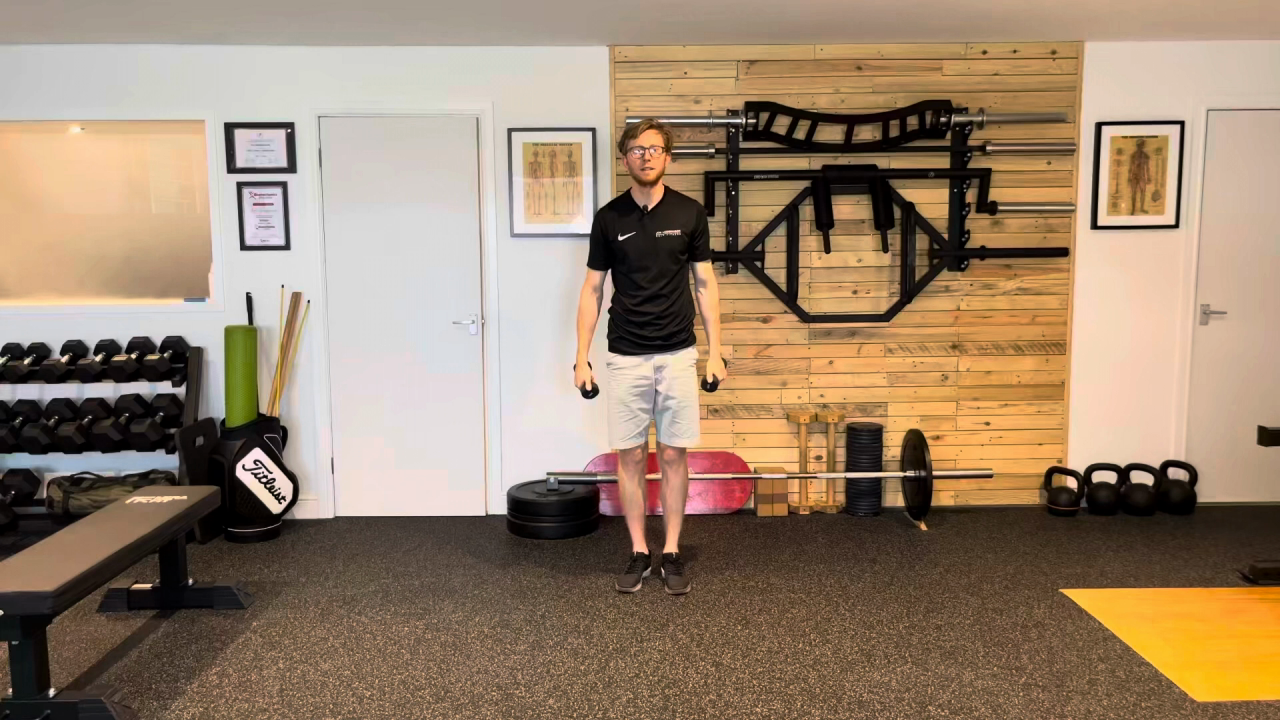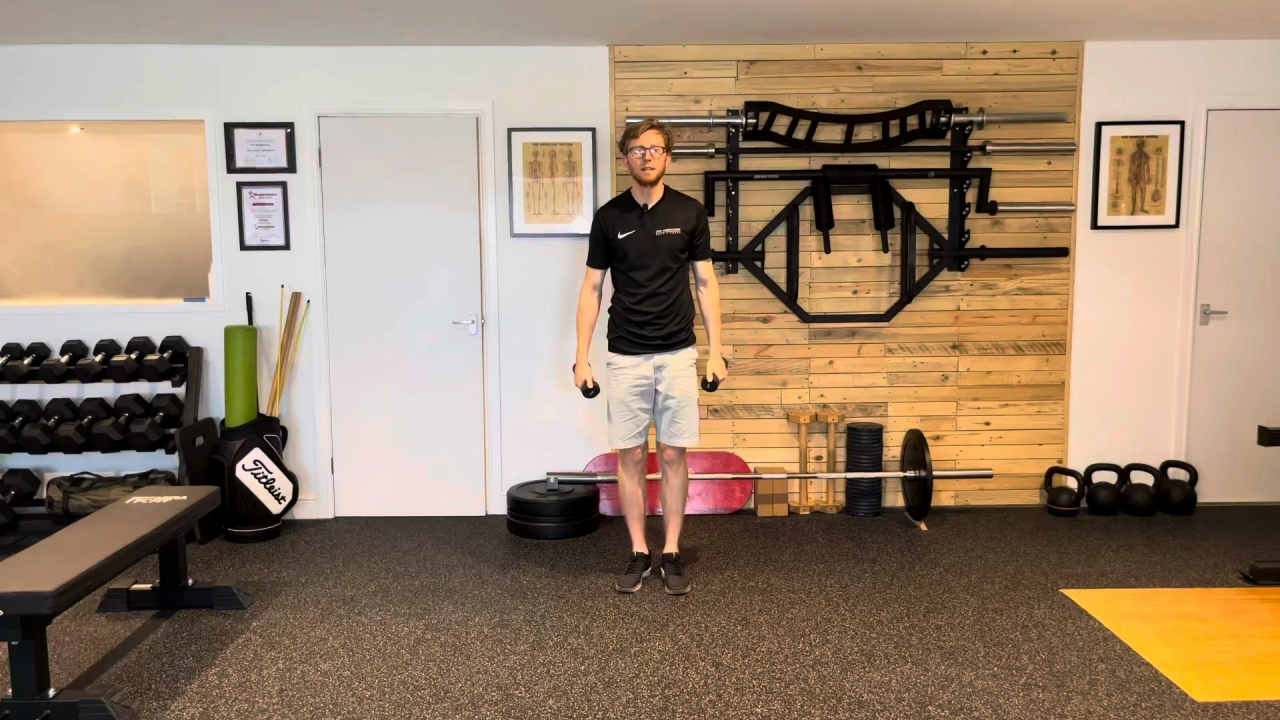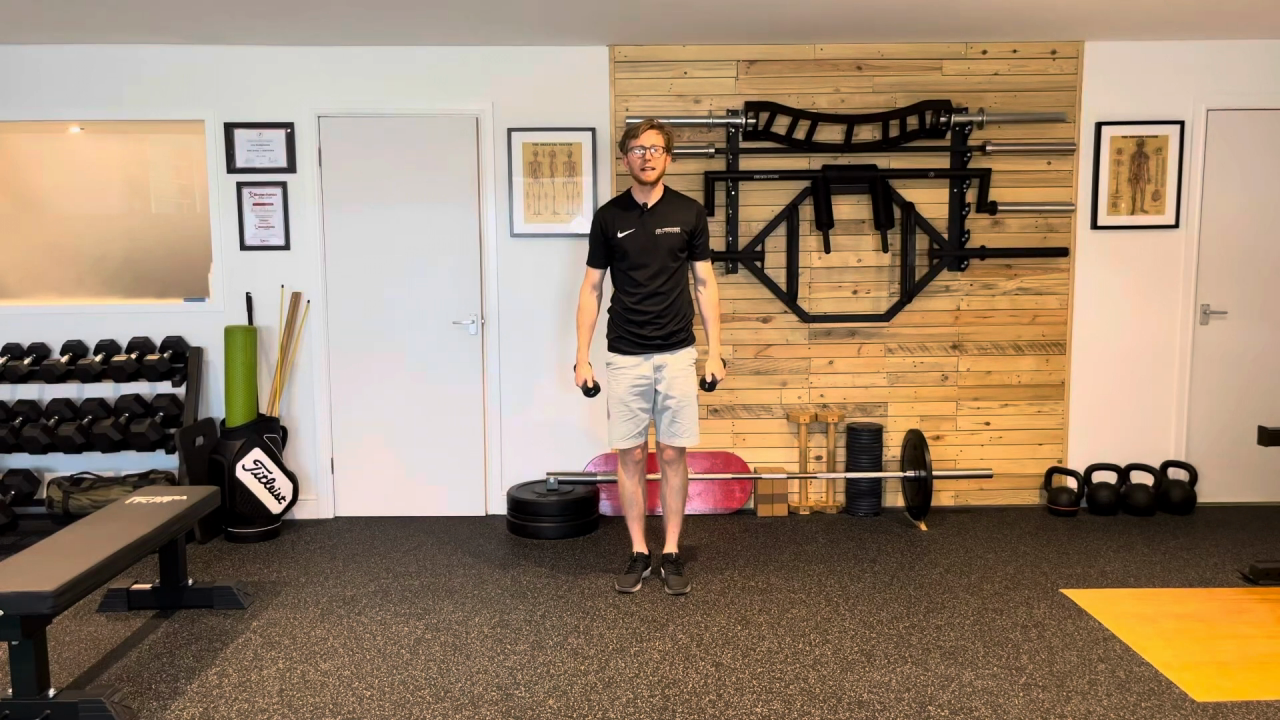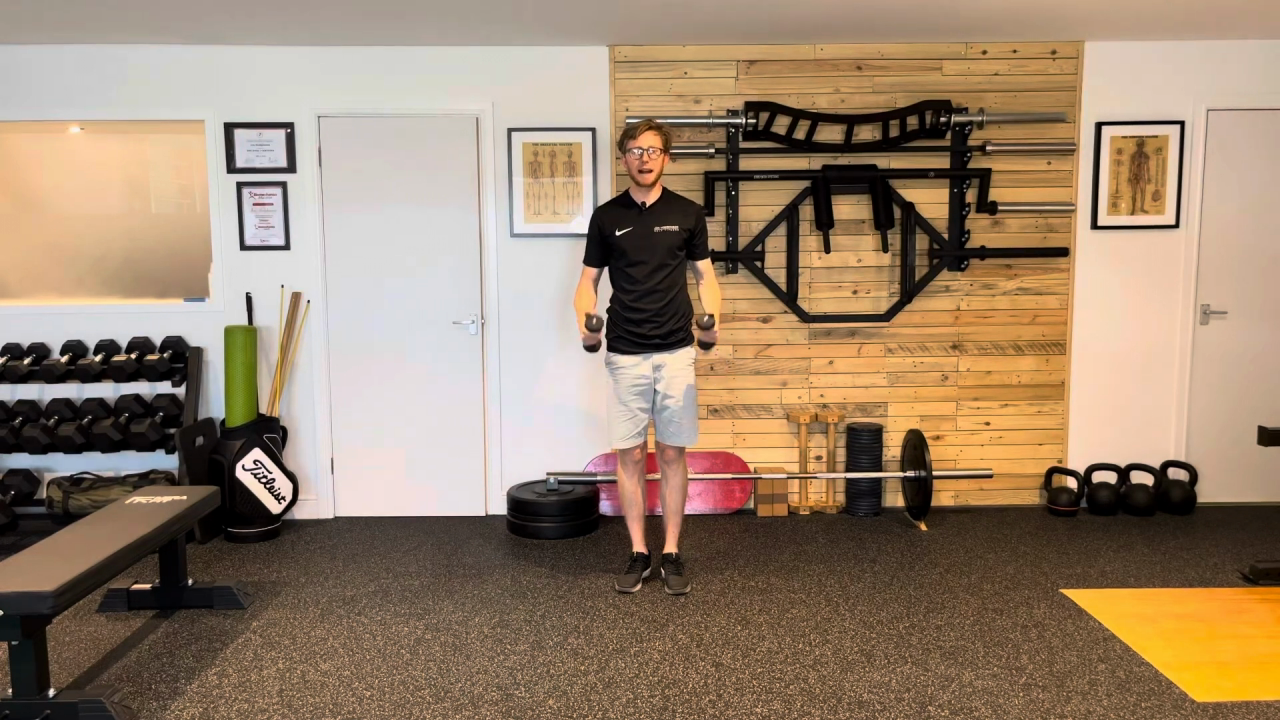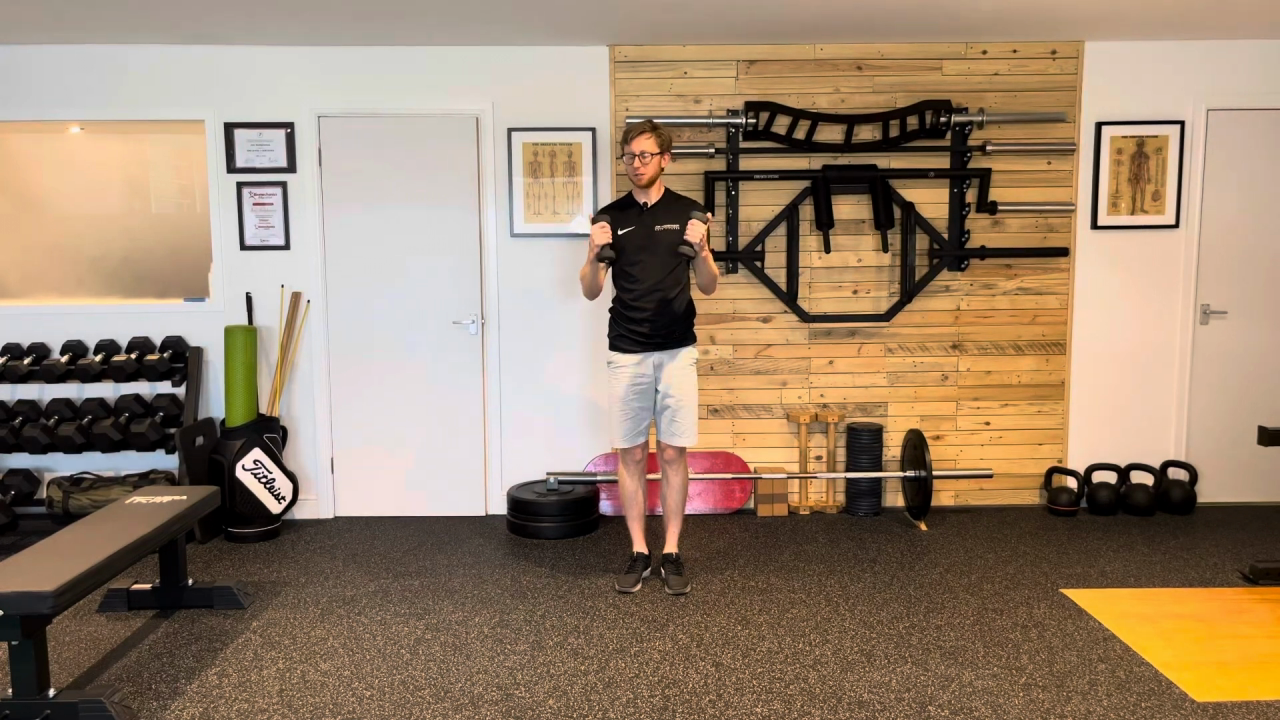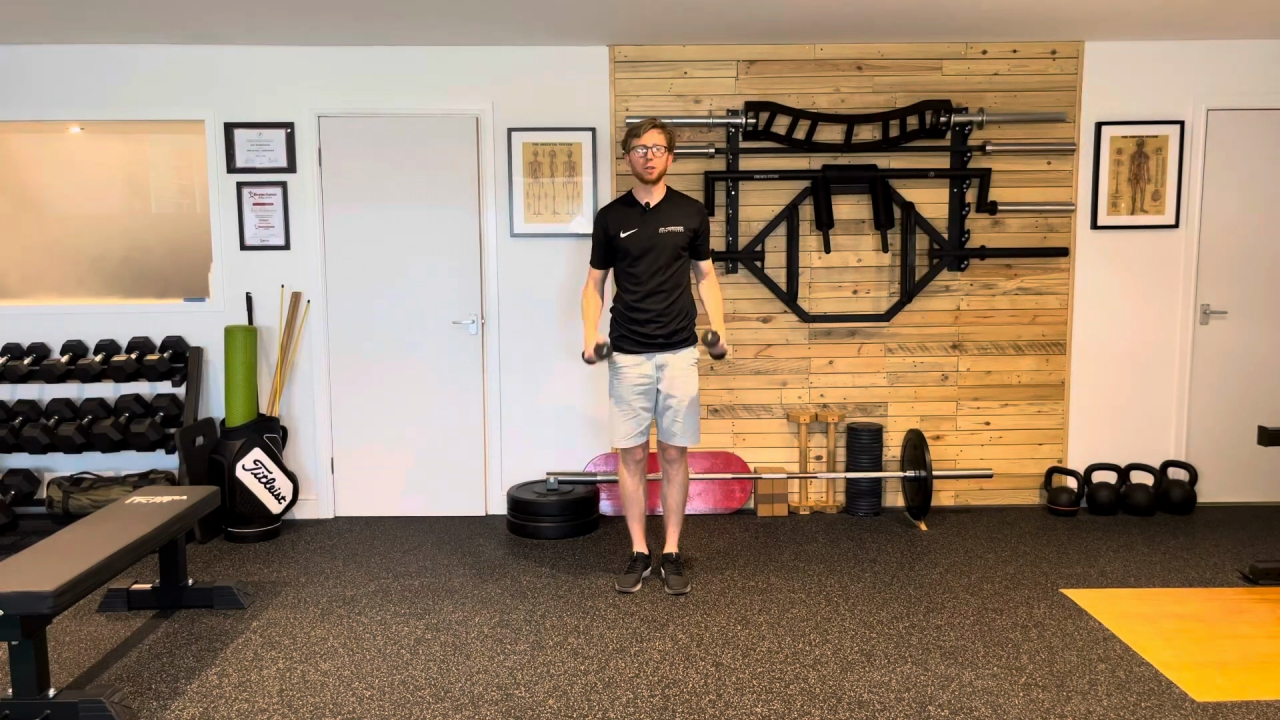
dt=0.7s
person 1, frame 1
left shoulder: (689, 213)
right shoulder: (609, 217)
left elbow: (705, 284)
right elbow: (593, 289)
left wrist: (715, 351)
right wrist: (581, 357)
left hip: (678, 354)
right hip: (626, 357)
left knee: (674, 454)
right knee: (631, 455)
left ankle: (672, 553)
right ankle: (639, 553)
person 1, frame 2
left shoulder: (690, 212)
right shoulder: (609, 216)
left elbow: (705, 283)
right elbow: (592, 288)
left wrist: (716, 350)
right wrist: (581, 356)
left hip: (677, 354)
right hip: (625, 356)
left knee: (673, 454)
right knee: (630, 455)
left ankle: (671, 553)
right ankle: (638, 553)
person 1, frame 3
left shoulder: (689, 212)
right shoulder: (608, 216)
left elbow: (704, 283)
right elbow: (592, 288)
left wrist: (714, 350)
right wrist: (581, 356)
left hip: (677, 354)
right hip: (625, 356)
left knee: (673, 454)
right knee: (630, 455)
left ankle: (671, 553)
right ankle: (638, 553)
person 1, frame 4
left shoulder: (688, 213)
right shoulder: (606, 216)
left elbow: (705, 276)
right elbow: (588, 281)
left wrist: (712, 319)
right wrist: (584, 319)
left hip: (676, 353)
right hip: (624, 355)
left knee: (673, 453)
right knee: (629, 455)
left ankle: (671, 553)
right ankle: (638, 552)
person 1, frame 5
left shoulder: (687, 210)
right shoulder: (611, 216)
left elbow: (709, 286)
right elbow: (590, 290)
left wrist: (701, 249)
right wrist: (594, 253)
left hip: (677, 351)
right hip: (627, 353)
left knee: (674, 453)
right knee: (631, 453)
left ankle: (672, 553)
right ankle: (639, 552)
person 1, frame 6
left shoulder: (691, 212)
right shoulder: (610, 216)
left elbow: (705, 275)
right elbow: (594, 284)
left wrist: (716, 327)
right wrist: (592, 333)
left hip: (678, 352)
right hip: (628, 354)
left knee: (674, 453)
right knee: (631, 454)
left ankle: (671, 553)
right ankle: (638, 552)
